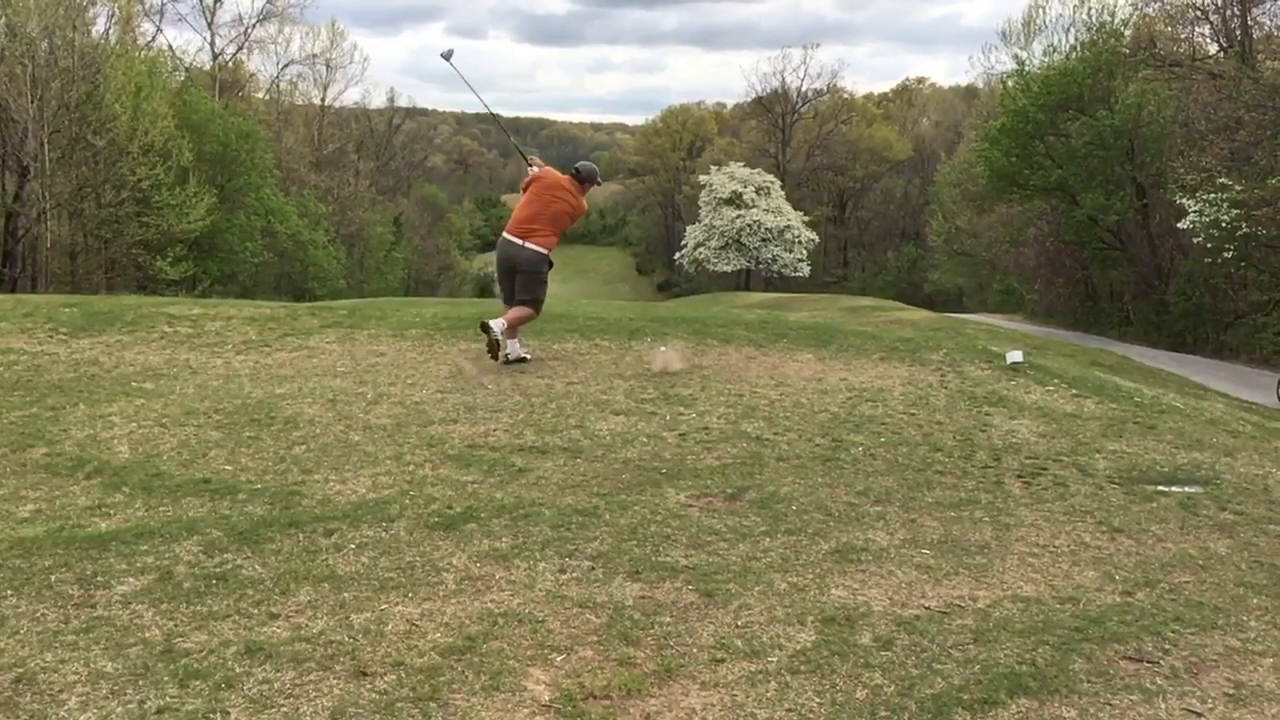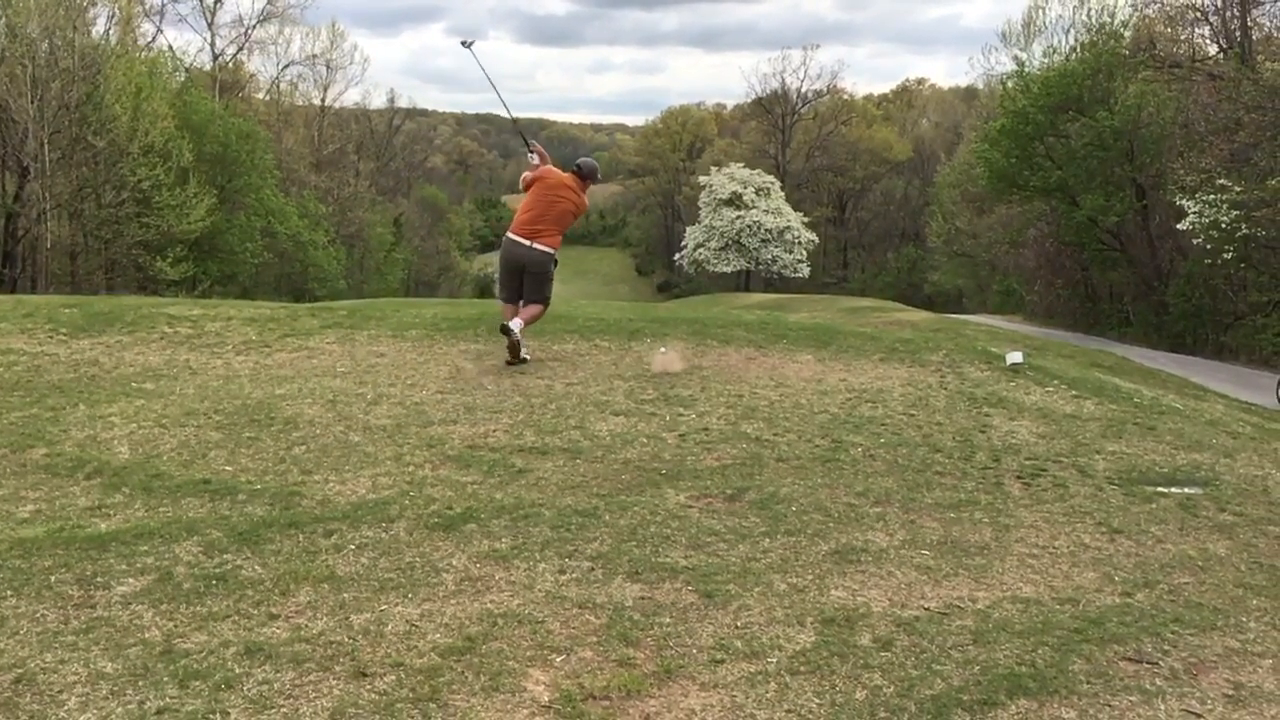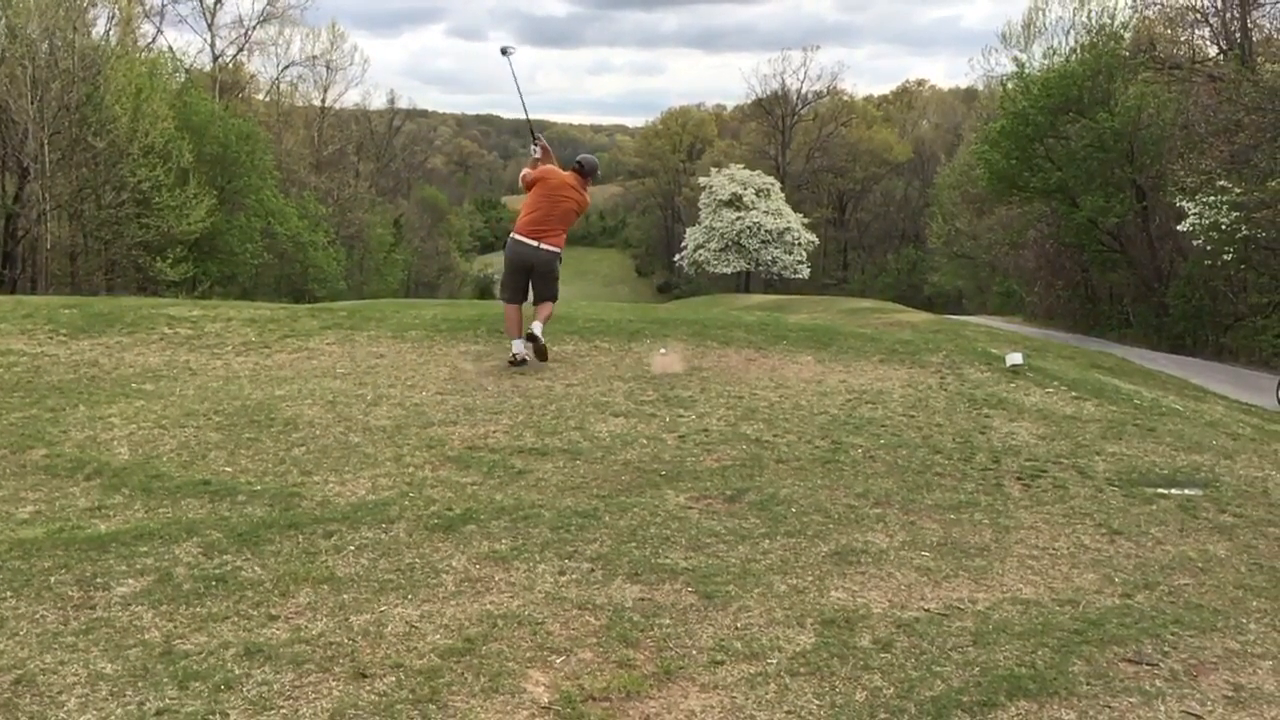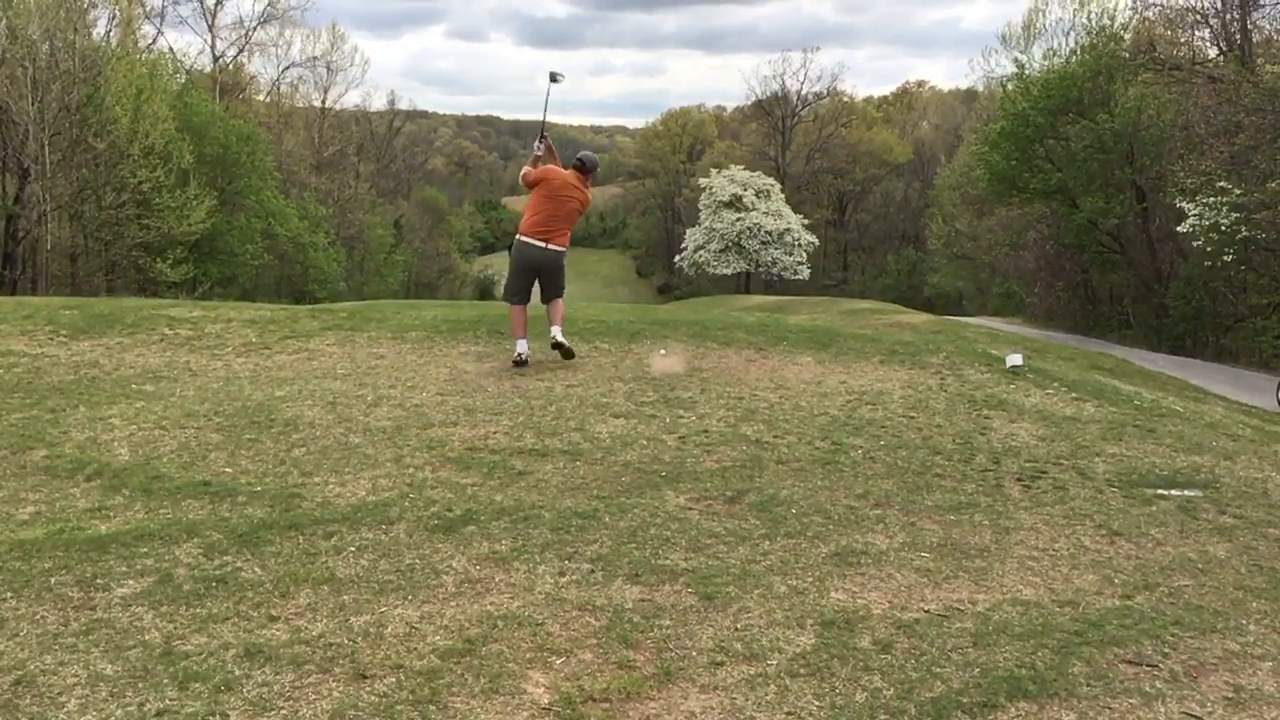
dt=0.3s
person 1, frame 1
left shoulder: (547, 175)
right shoulder: (580, 206)
left elbow: (525, 187)
left hip: (507, 244)
right hip: (534, 255)
left knee: (511, 301)
right knee: (530, 307)
left ankle: (512, 349)
right ankle: (497, 325)
person 1, frame 2
left shoulder: (548, 174)
right shoulder: (581, 203)
left elbow: (525, 182)
left wrist: (536, 162)
right wrist: (544, 157)
left hip: (513, 243)
right hip: (541, 254)
left knee: (510, 299)
right knee: (537, 303)
left ankle: (516, 350)
right ankle: (516, 325)
person 1, frame 3
left shoulder: (549, 173)
right shoulder: (583, 200)
left elbow: (524, 179)
left wrist: (536, 156)
right wrist: (547, 151)
left hip: (518, 245)
right hip: (548, 254)
left knee: (512, 299)
right knee: (546, 299)
left ankle: (517, 350)
right ankle: (536, 328)
person 1, frame 4
left shoulder: (550, 173)
right shoulder: (585, 196)
left elbow: (524, 177)
left wrist: (537, 153)
right wrist: (550, 150)
left hip: (525, 246)
right hip: (555, 253)
left knee: (517, 299)
right knee: (554, 297)
left ankle: (521, 349)
right ankle: (557, 333)
